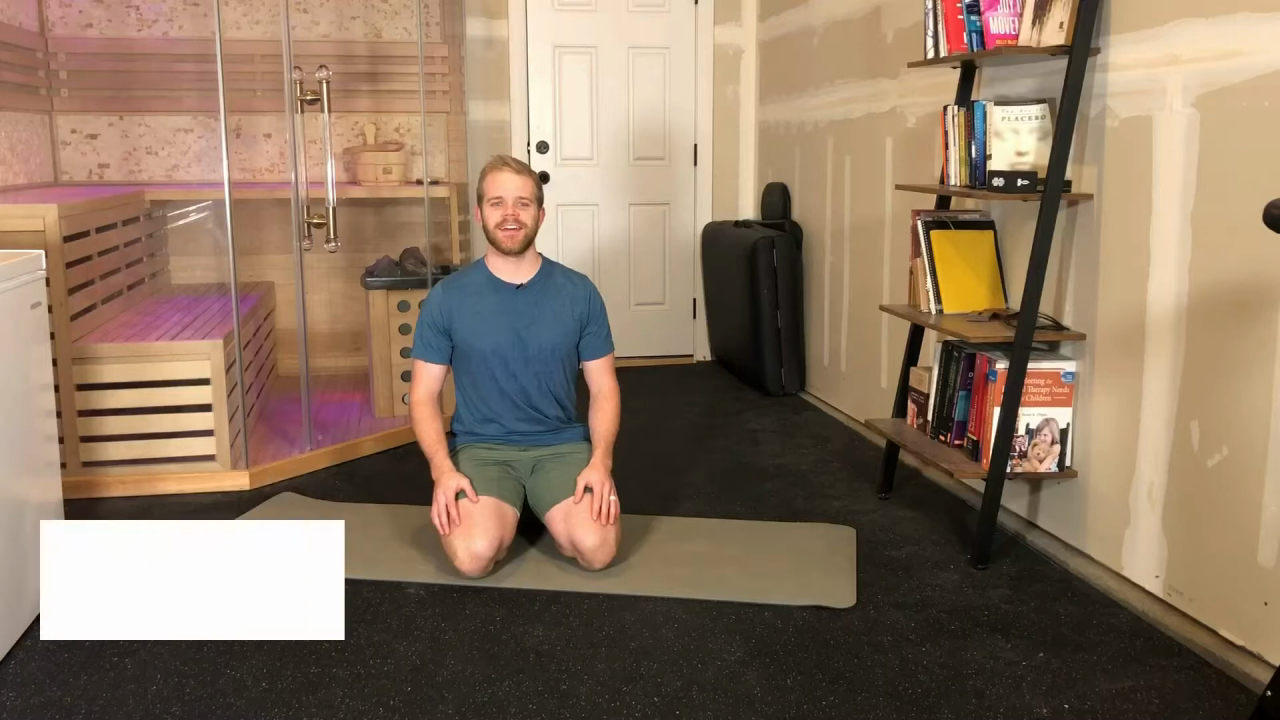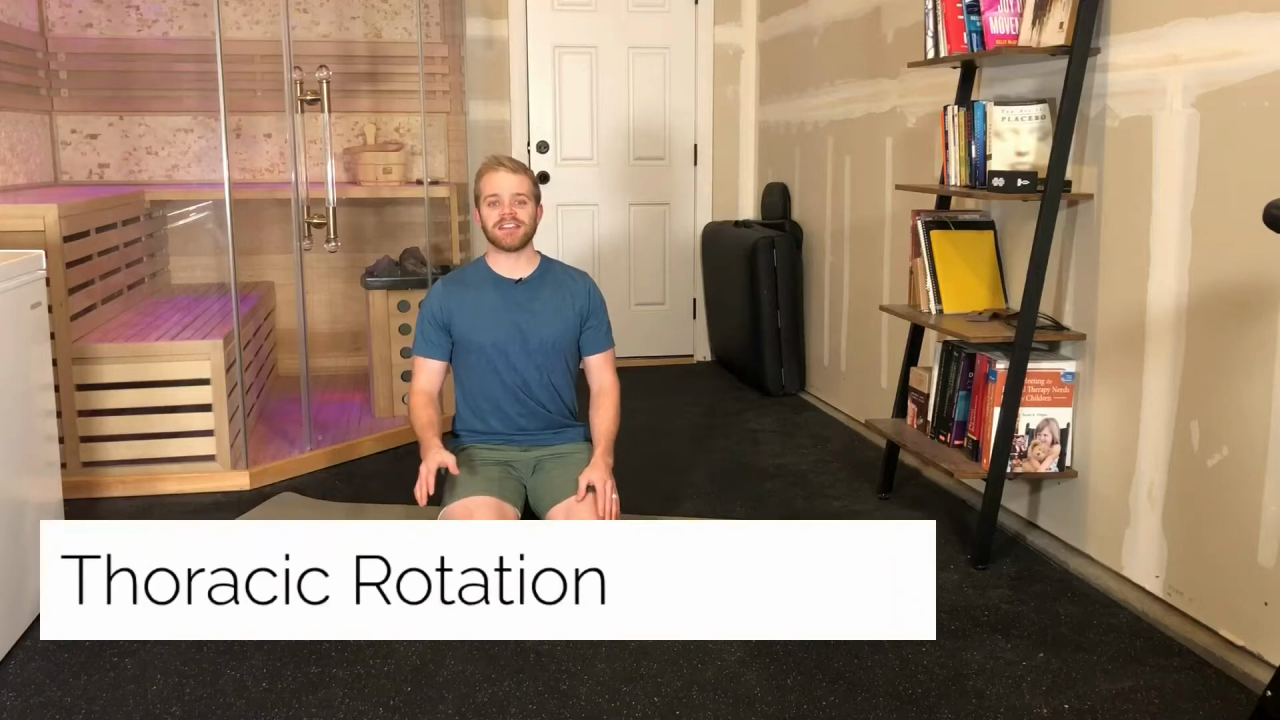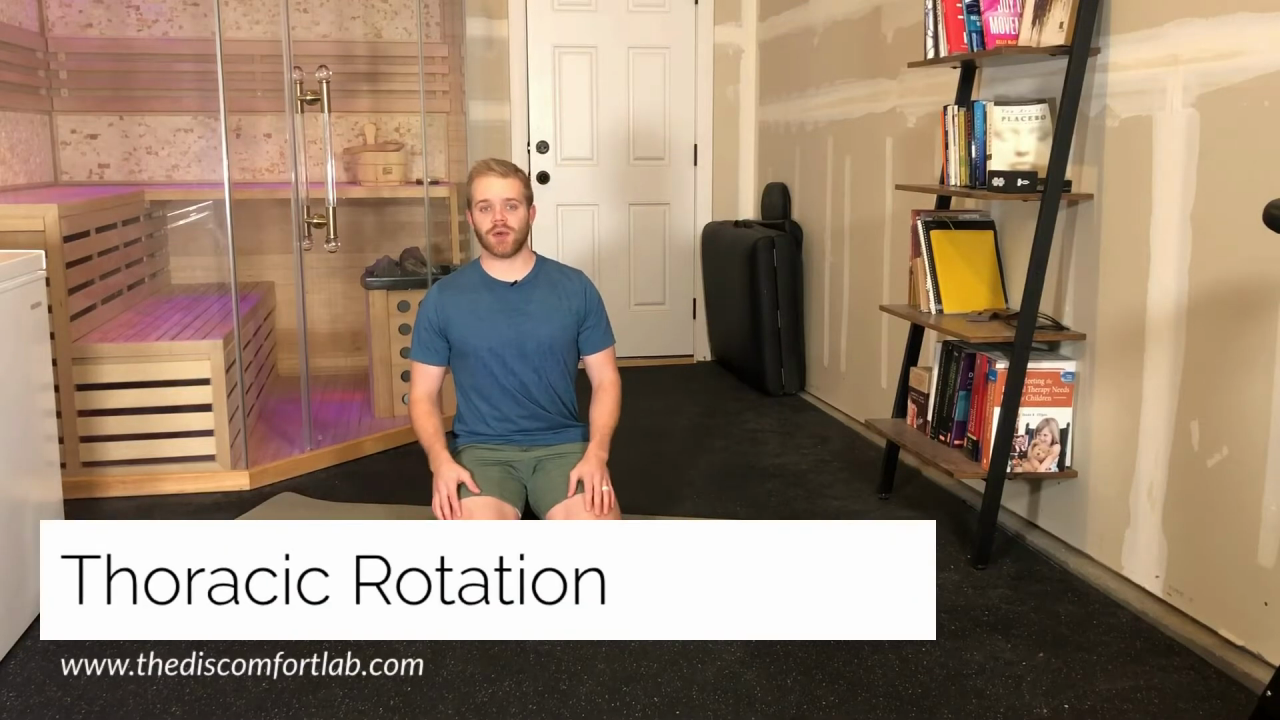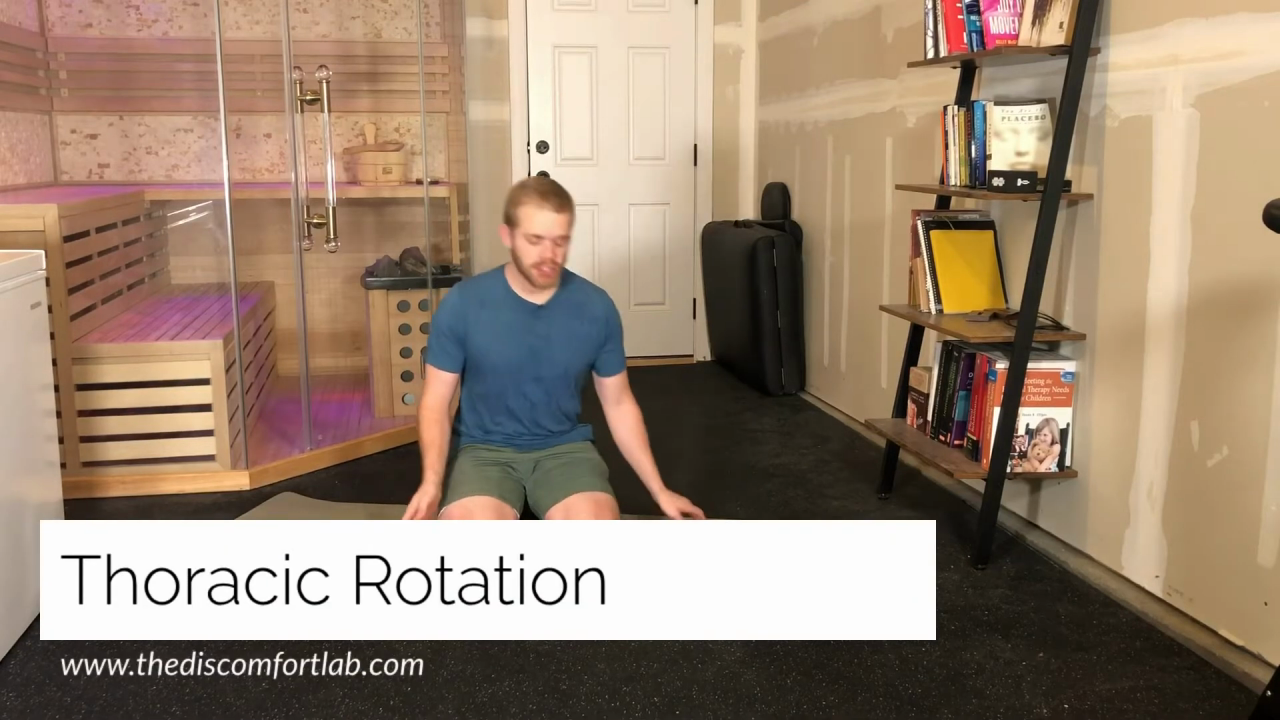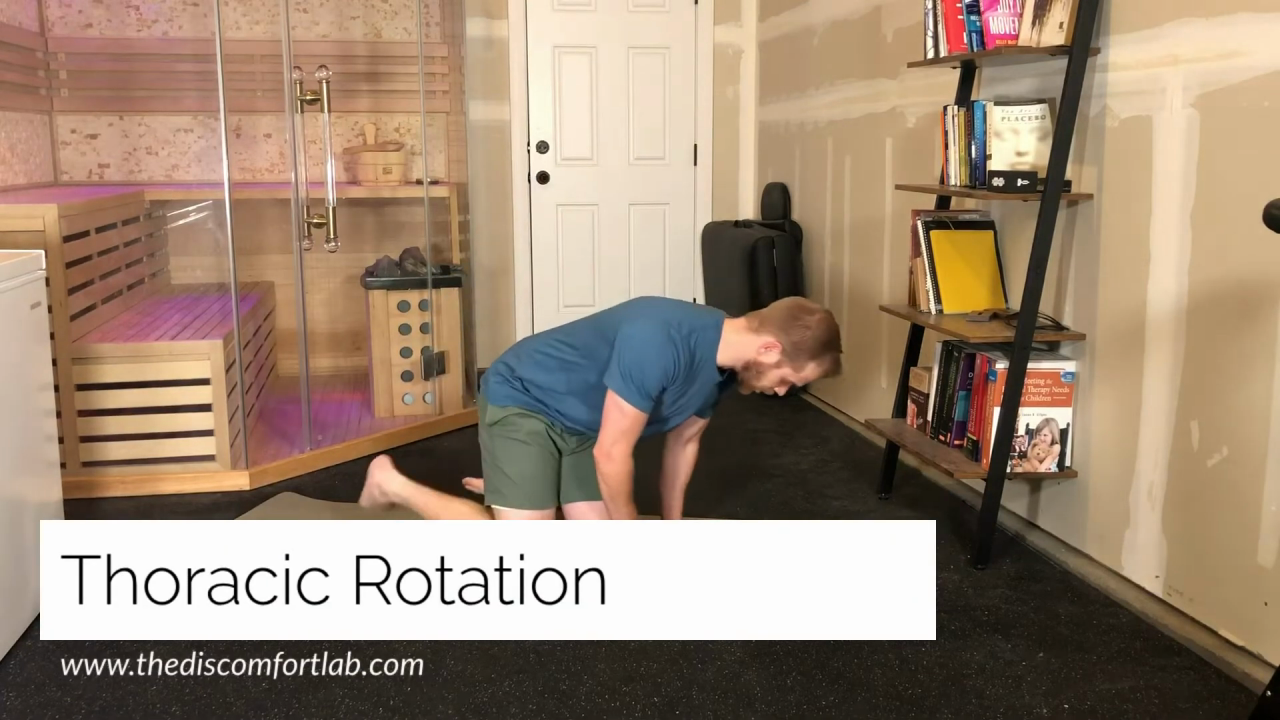
dt=1s
person 1, frame 1
left shoulder: (579, 292)
right shoulder: (447, 297)
left elbow: (603, 388)
right elbow: (424, 395)
left wrist: (601, 460)
right wrist: (442, 469)
left hip: (562, 444)
right hip: (481, 446)
left knee: (595, 548)
right knee: (473, 555)
left ankle: (543, 509)
right ankle: (508, 511)
person 1, frame 2
left shoulder: (579, 289)
right shoulder: (446, 295)
left elbow: (604, 384)
right elbow: (424, 389)
left wrist: (602, 456)
right wrist: (431, 446)
left hip: (562, 445)
right hip: (481, 448)
person 1, frame 3
left shoulder: (575, 288)
right shoulder: (443, 298)
left elbow: (605, 380)
right elbow: (423, 395)
left wrist: (596, 453)
right wrist: (441, 460)
left hip: (562, 445)
right hip: (482, 448)
person 1, frame 4
left shoulder: (596, 307)
right shoulder: (462, 304)
left elbow: (619, 403)
right elbow: (436, 402)
left wrist: (659, 490)
right wrist: (431, 480)
left hip: (564, 448)
right hip: (484, 448)
person 1, frame 5
left shoulder: (723, 362)
right shoulder: (661, 341)
left elbow: (684, 441)
right elbow: (611, 455)
left hip: (583, 421)
right hip: (521, 403)
left ankle: (509, 489)
right ankle: (395, 484)
